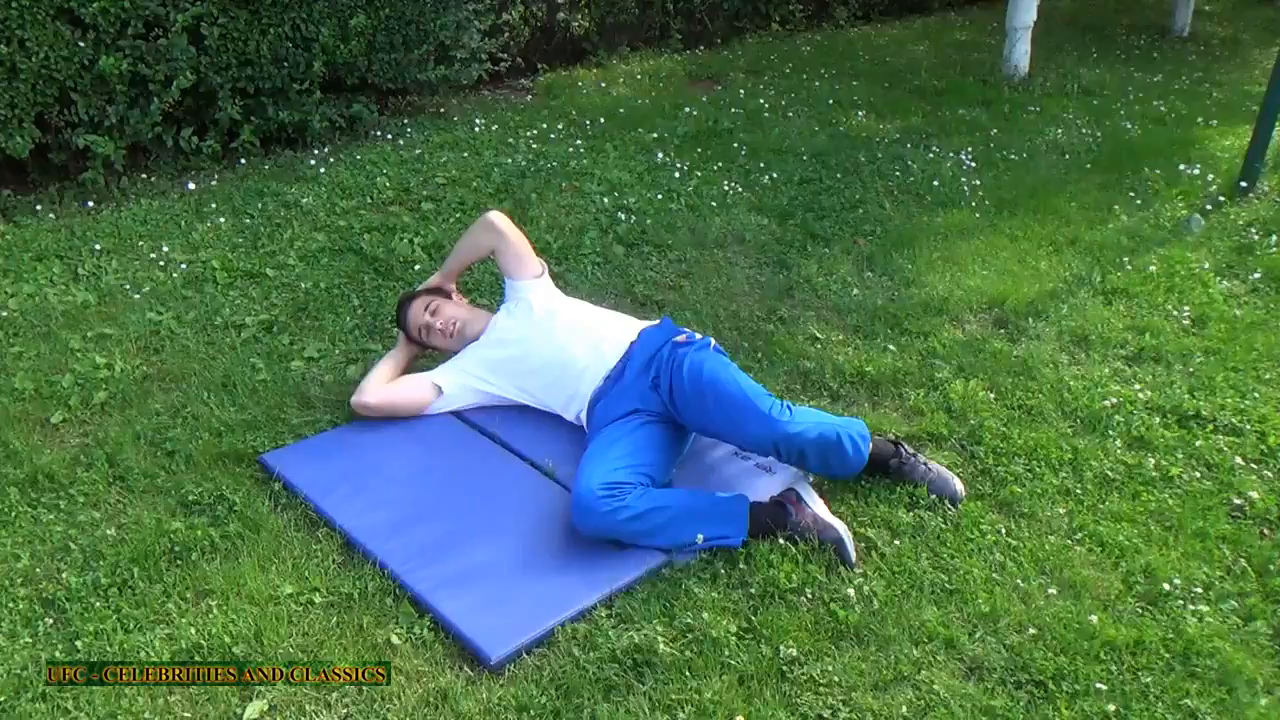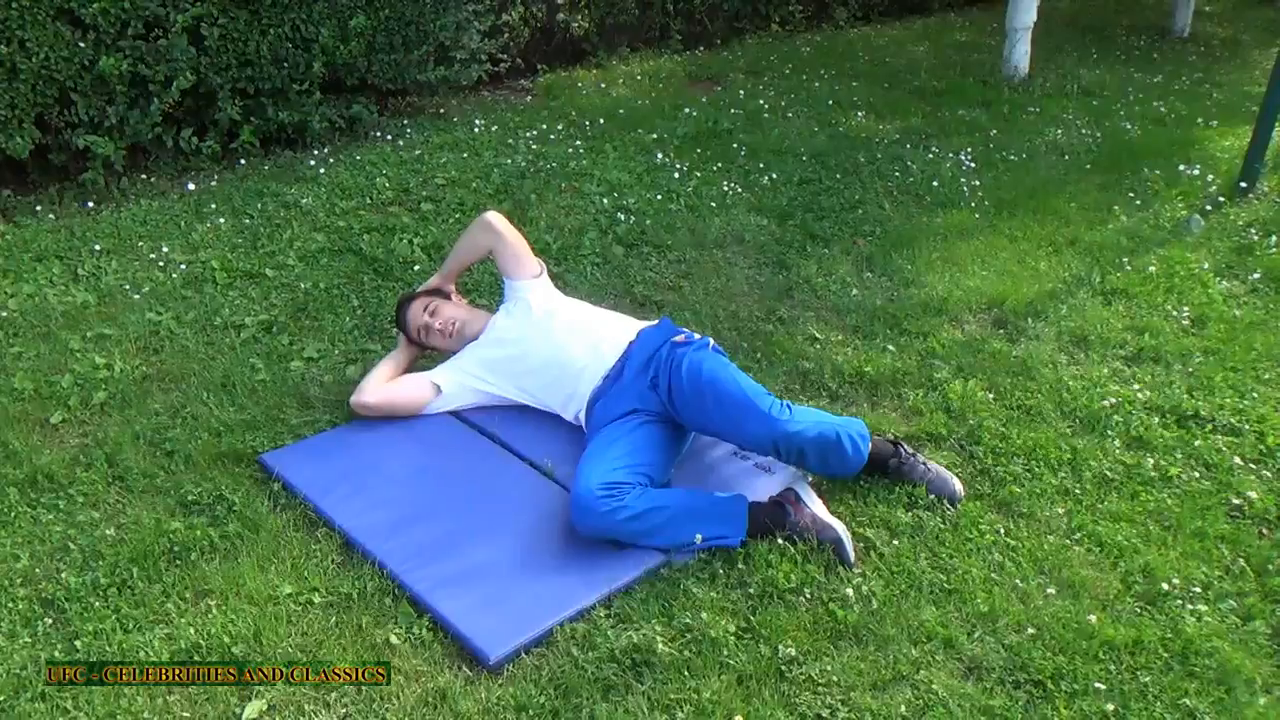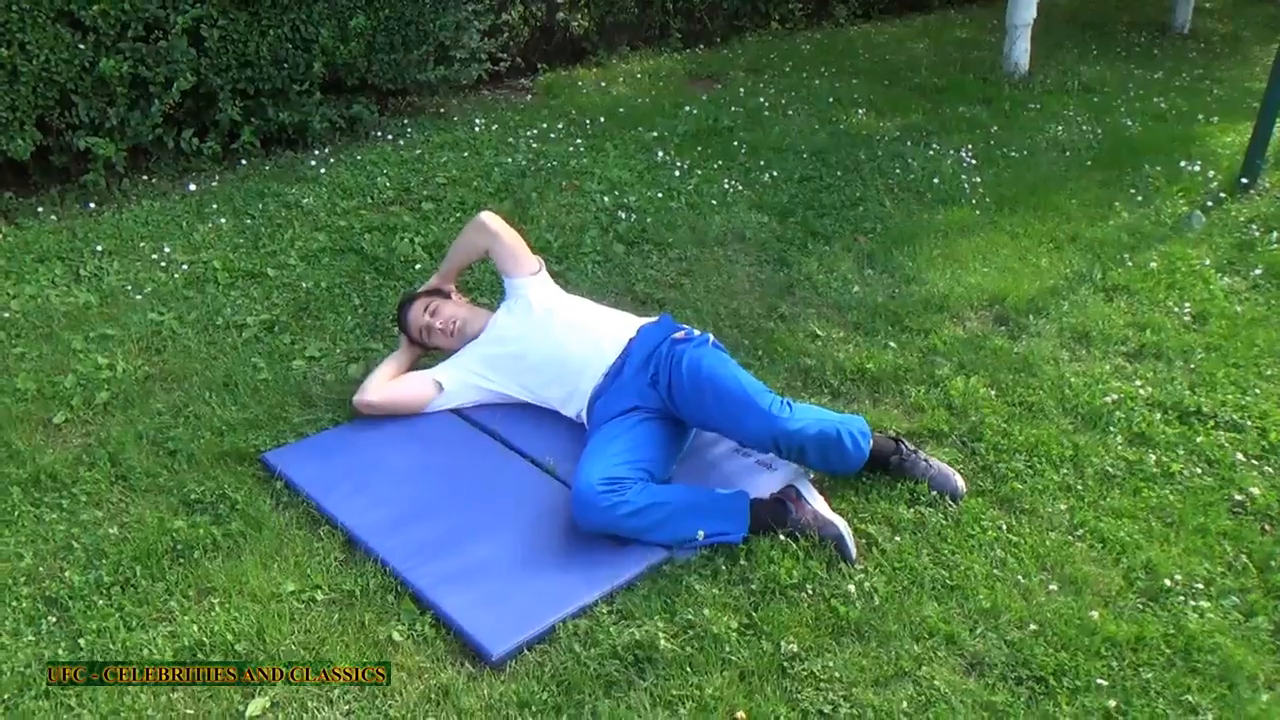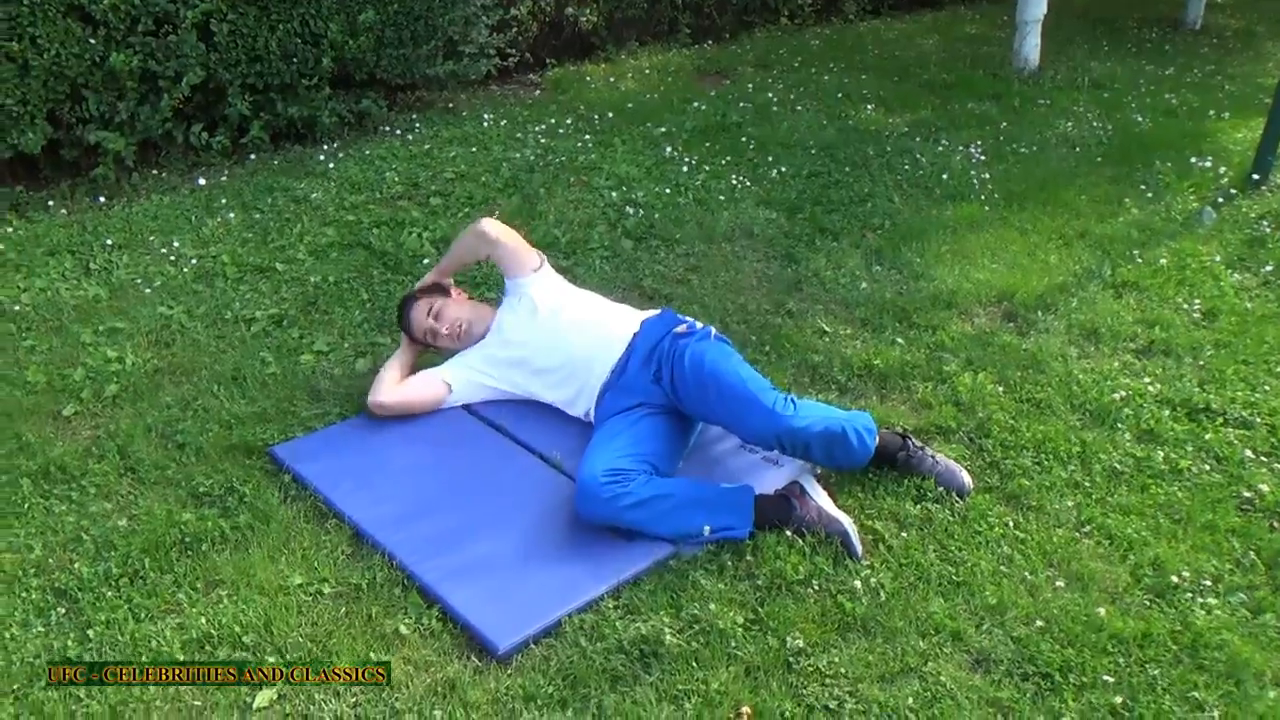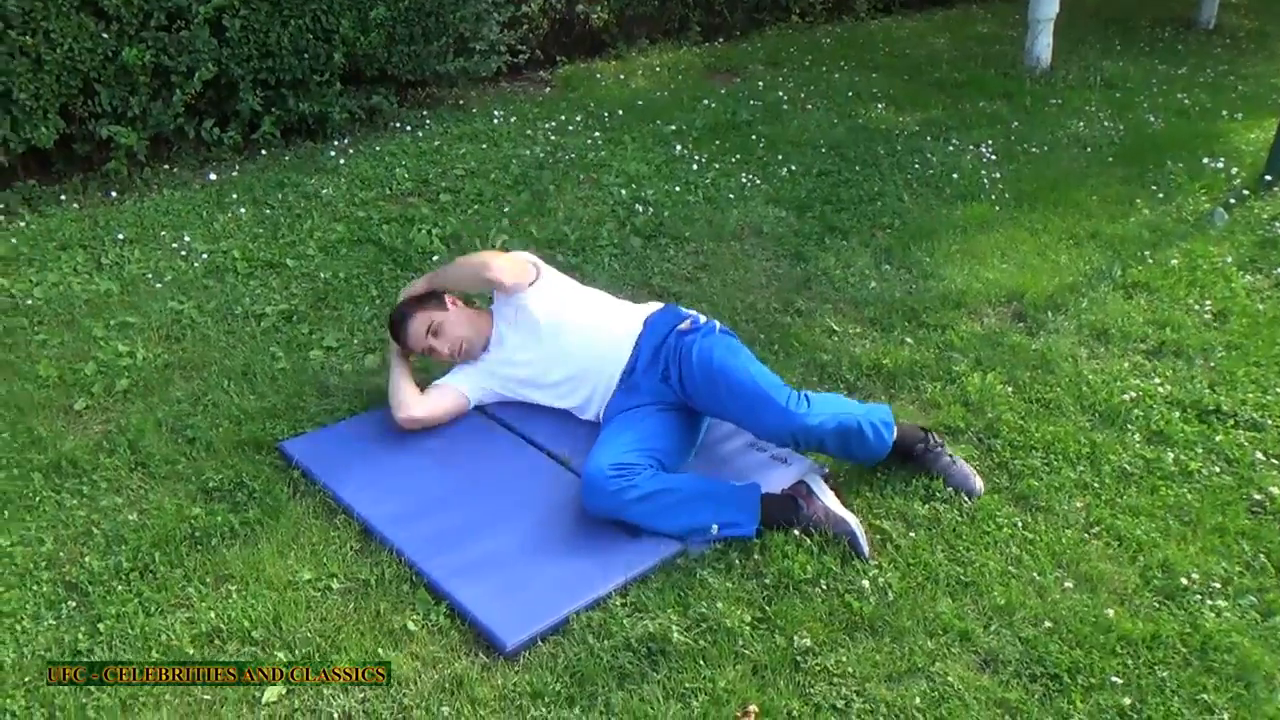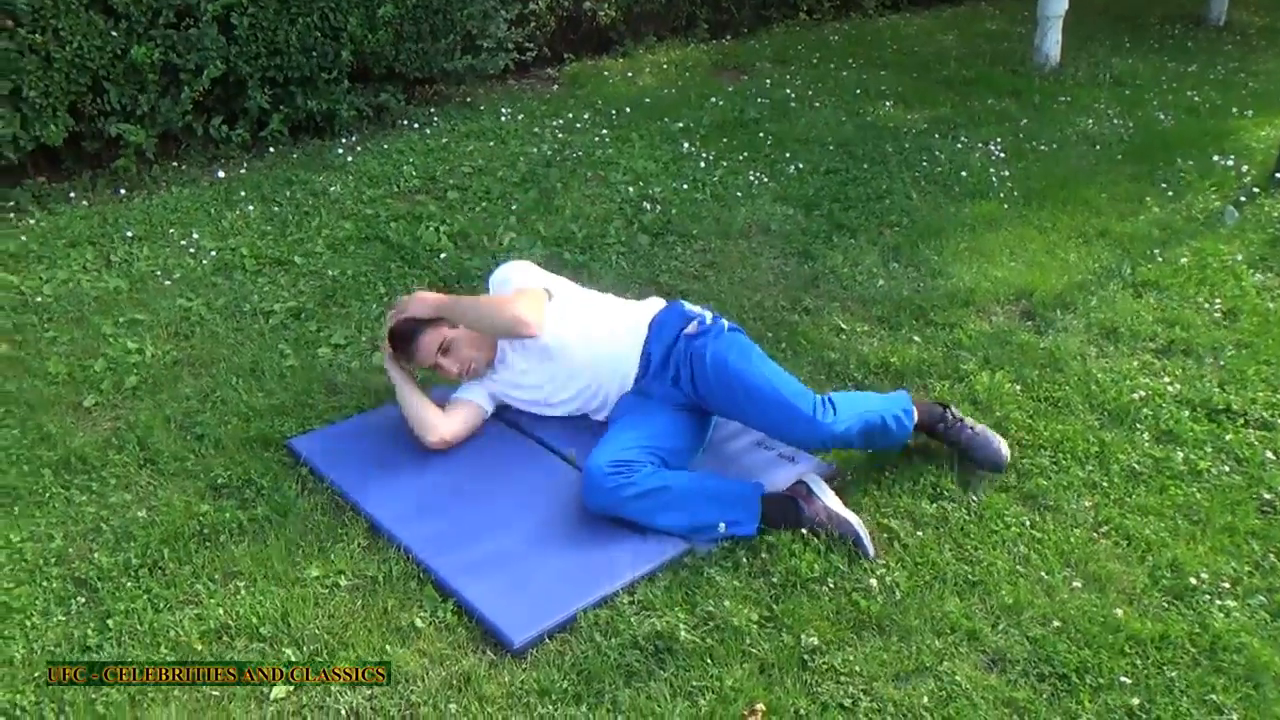
dt=0.2s
person 1, frame 1
left shoulder: (525, 296)
right shoulder: (464, 376)
left elbow: (495, 222)
right elbow: (368, 400)
left wrist: (439, 280)
right wrist: (403, 346)
left hip: (659, 354)
right hip: (616, 415)
left knee: (774, 427)
right knee: (594, 506)
left ankle: (885, 453)
right ankle: (777, 515)
person 1, frame 2
left shoulder: (525, 297)
right shoulder: (463, 376)
left elbow: (492, 223)
right elbow: (367, 399)
left wrist: (440, 281)
right wrist: (405, 348)
left hip: (658, 354)
right hip: (616, 415)
left knee: (773, 427)
right knee: (593, 507)
left ankle: (884, 455)
right ankle: (777, 516)
person 1, frame 3
left shoulder: (524, 293)
right shoulder: (464, 372)
left elbow: (488, 225)
right elbow: (369, 398)
left wrist: (439, 281)
right wrist: (406, 349)
left hip: (658, 350)
right hip: (617, 411)
left knee: (769, 422)
right knee: (593, 502)
left ankle: (885, 451)
right ankle: (779, 512)
person 1, frame 4
left shoulder: (525, 284)
right shoulder: (472, 369)
left elbow: (490, 231)
right elbow: (385, 399)
left wrist: (436, 277)
right wrist: (407, 346)
left hip: (662, 344)
right hip: (623, 405)
left knee: (774, 420)
right knee: (597, 492)
left ankle: (891, 447)
right ankle: (781, 509)
person 1, frame 5
left shoulder: (511, 274)
right shoulder: (477, 376)
left elbow: (496, 267)
right elbow: (410, 413)
left wrist: (430, 281)
right wrist: (398, 356)
left hip: (668, 342)
right hip: (633, 404)
left knee: (791, 418)
right knee: (603, 485)
left ankle: (908, 440)
right ankle: (788, 508)
person 1, frame 6
left shoulder: (507, 280)
right shoulder: (482, 386)
left elbow: (526, 321)
right elbow: (435, 434)
left wrist: (445, 307)
right wrist: (396, 368)
left hip: (676, 340)
right hip: (642, 404)
left knee: (811, 421)
right knee: (603, 482)
left ankle: (926, 415)
right ankle: (786, 508)
